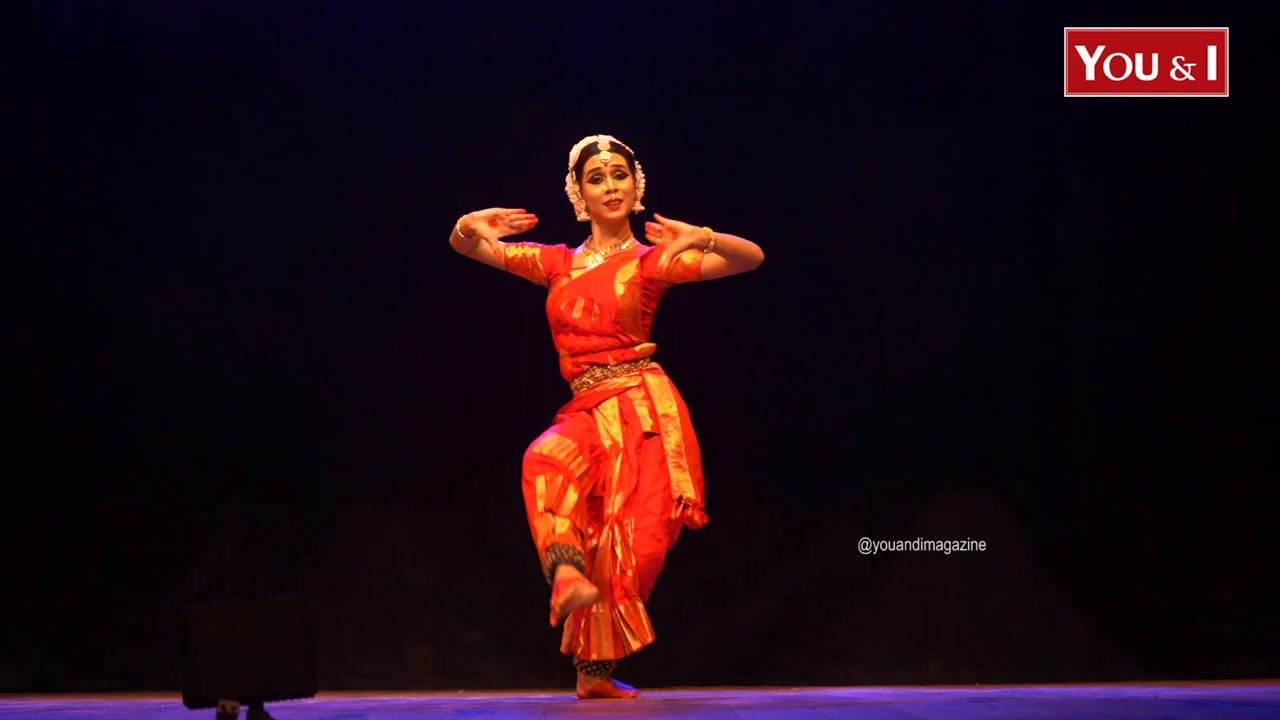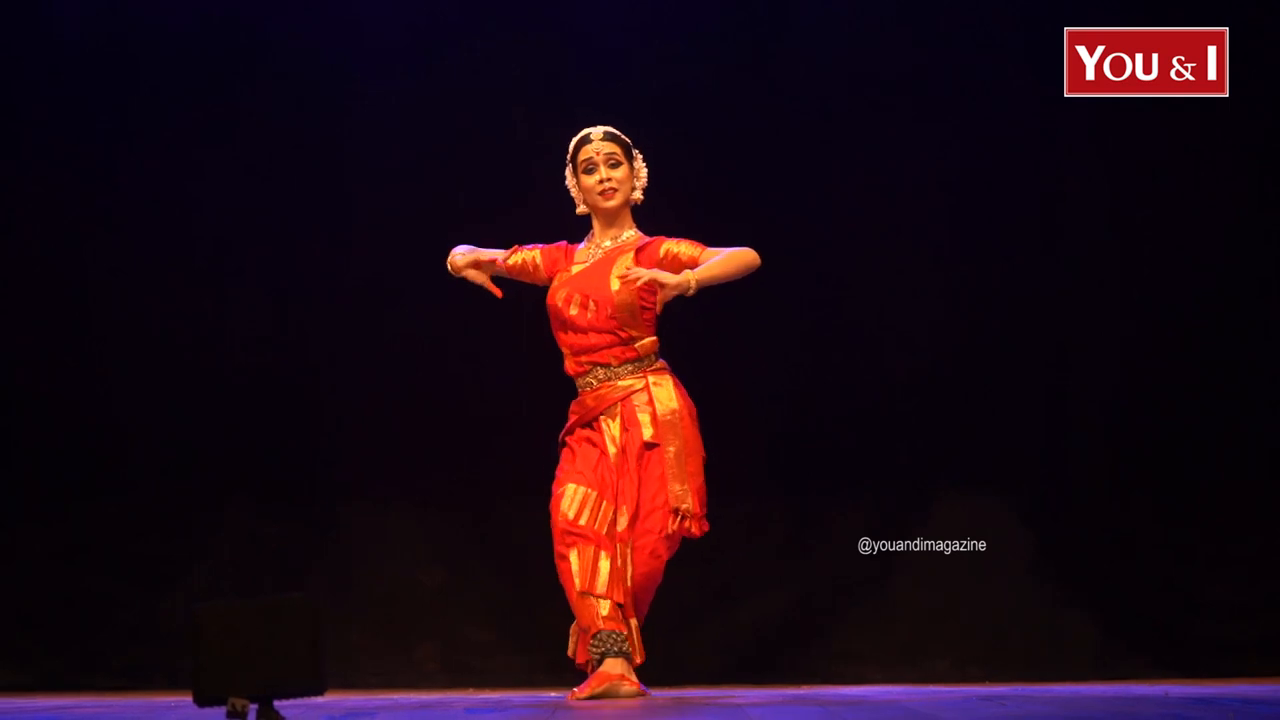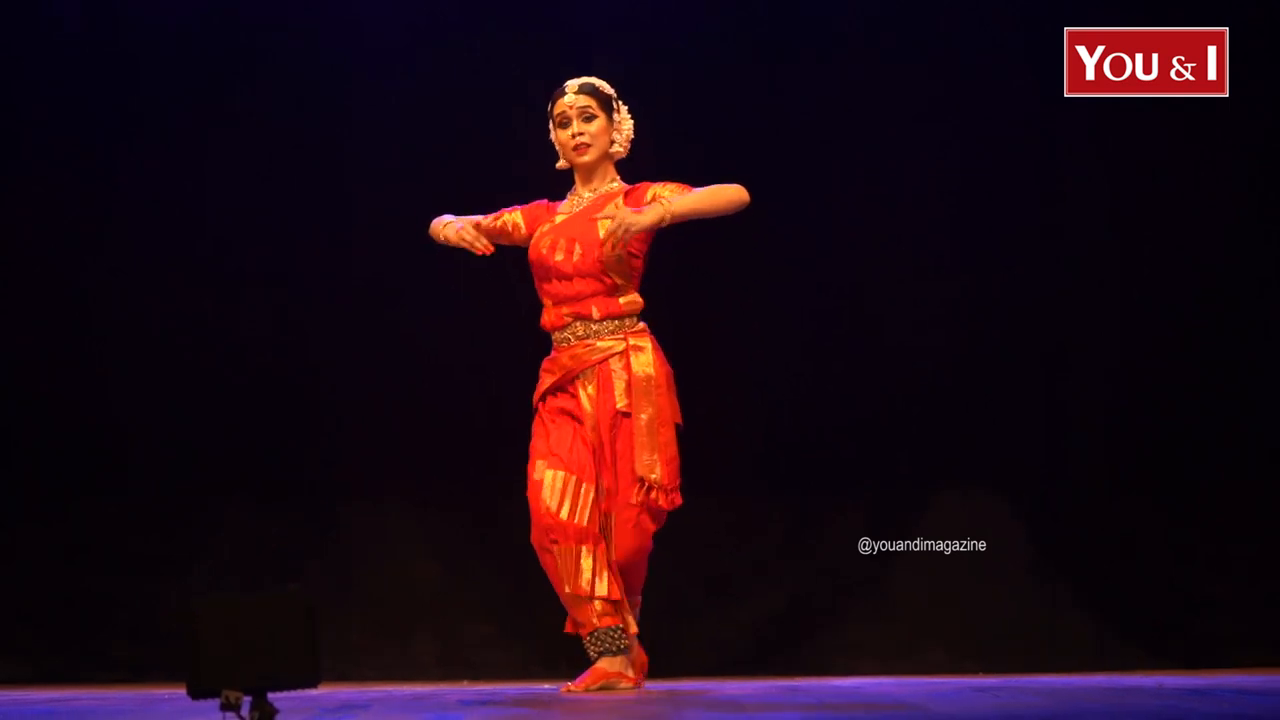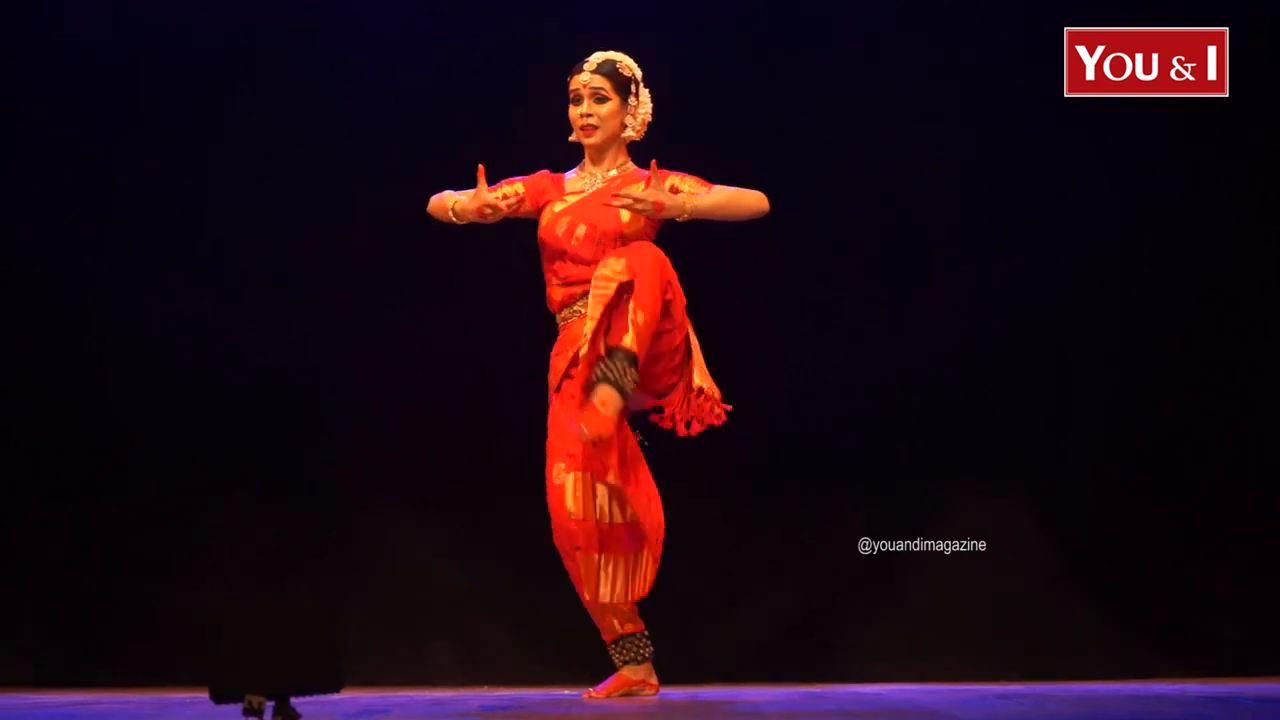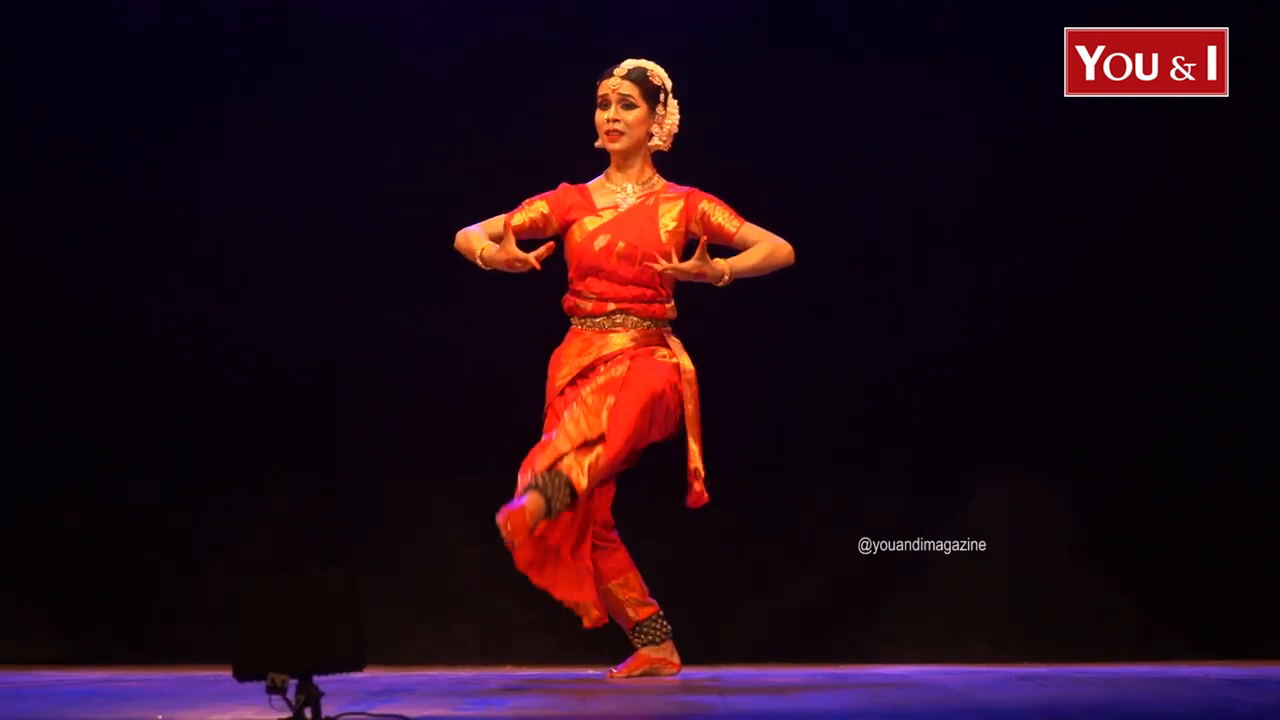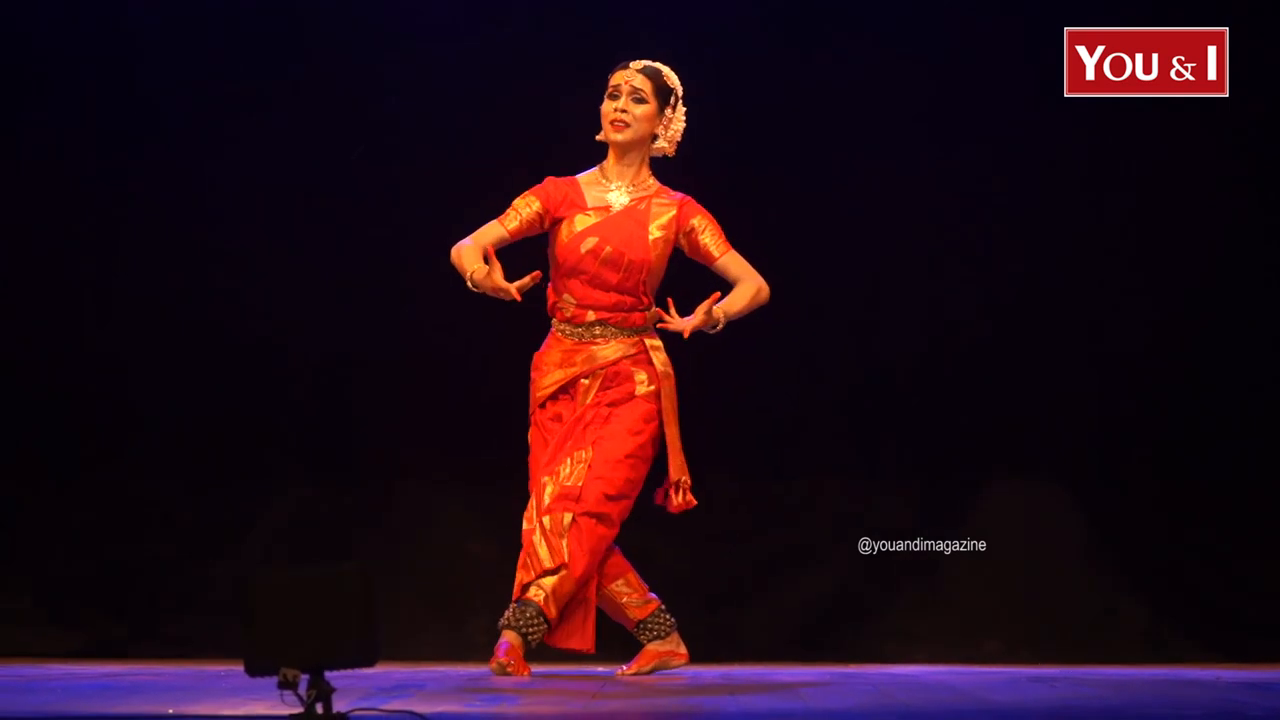
dt=0.5s
person 1, frame 1
left shoulder: (653, 260)
right shoulder: (557, 261)
left elbow: (753, 258)
right elbow: (464, 245)
left wrist: (703, 240)
right wrist: (472, 224)
left hip: (644, 409)
right hip: (585, 414)
left knee: (636, 541)
right knee: (547, 463)
left ankle: (594, 664)
right ankle: (571, 578)
person 1, frame 2
left shoulder: (655, 252)
right shoulder: (559, 260)
left elbow: (747, 257)
right elbow: (461, 256)
left wrist: (683, 283)
right wrist: (468, 262)
left hip: (649, 410)
right hip: (592, 418)
left knee: (641, 547)
right knee: (580, 526)
left ankle: (605, 651)
right ankle: (612, 662)
person 1, frame 3
left shoulder: (639, 198)
right shoulder: (541, 215)
left elbow: (736, 195)
right elbow: (442, 224)
left wrist: (653, 218)
right wrist: (460, 232)
left hip: (626, 367)
right hip: (564, 377)
left knee: (623, 521)
right knee: (557, 511)
left ankle: (623, 637)
right ankle: (610, 655)
person 1, frame 4
left shoulder: (652, 185)
right shoulder: (546, 187)
left elbow: (756, 203)
right elbow: (437, 203)
left wrist: (675, 207)
right wrist: (469, 208)
left hip: (643, 352)
right hip: (576, 355)
left knee: (639, 265)
right knee: (579, 511)
left ankle: (616, 382)
right ankle: (634, 663)
person 1, frame 5
left shoulder: (683, 203)
right shoulder: (570, 201)
left elbow: (780, 250)
right elbow: (467, 236)
left wrist: (715, 271)
right wrist: (494, 255)
left hip: (648, 359)
right hip: (579, 365)
right knee: (586, 519)
left ankle: (541, 497)
right ankle: (655, 643)
person 1, frame 6
left shoulder: (676, 211)
right shoulder: (559, 194)
left elbow: (755, 285)
right elbow: (466, 247)
left wrist: (710, 316)
right wrist: (480, 274)
left hip: (631, 376)
right hip: (561, 372)
left knee: (584, 502)
right knee: (564, 515)
left ankle: (518, 630)
right ankle: (662, 636)
